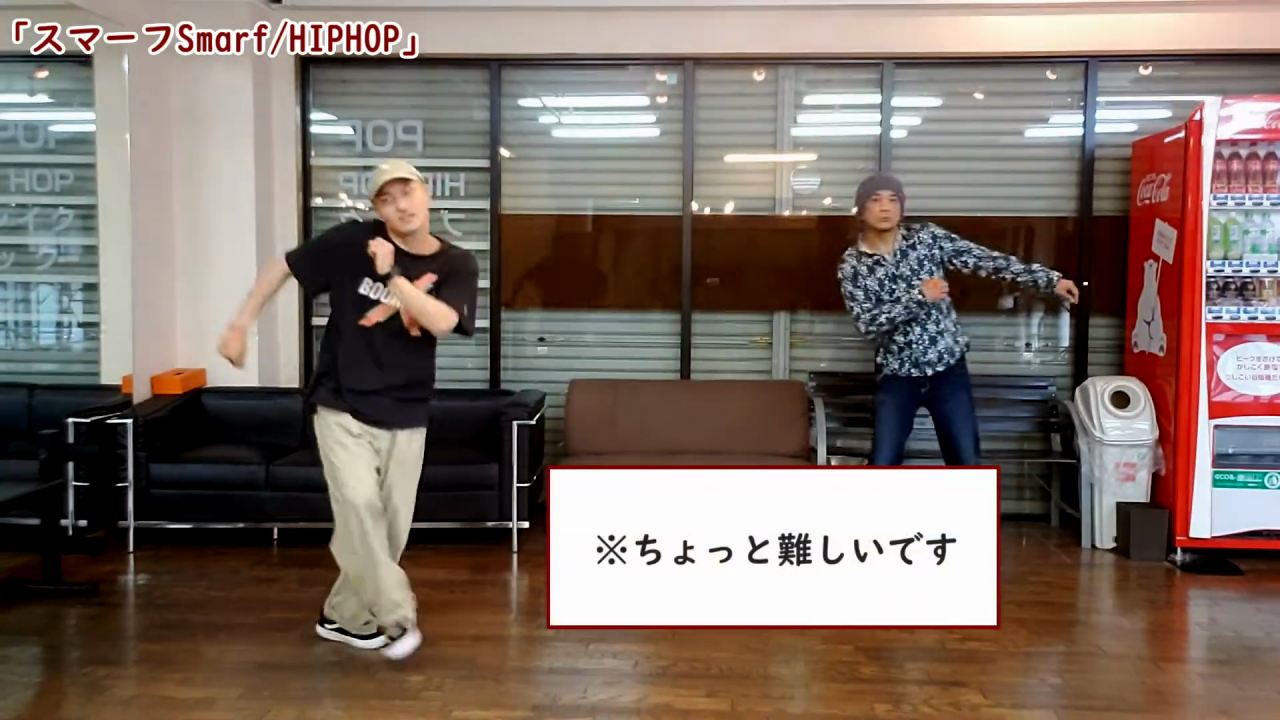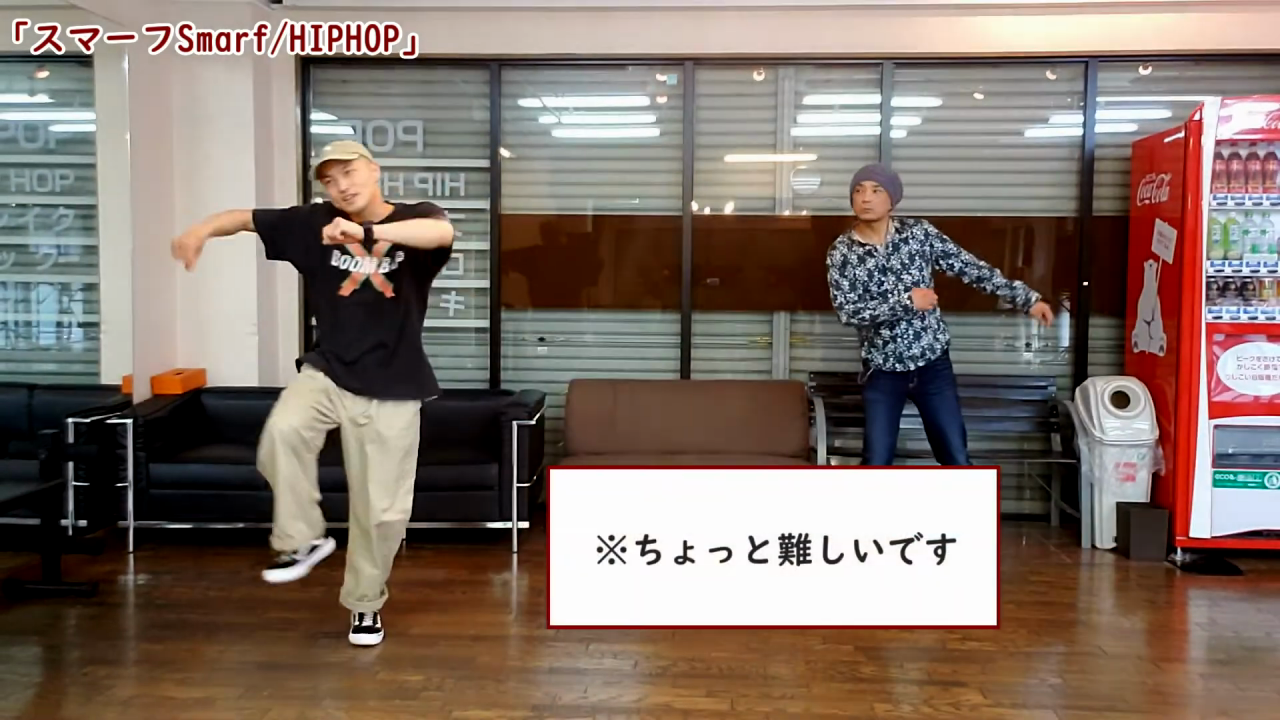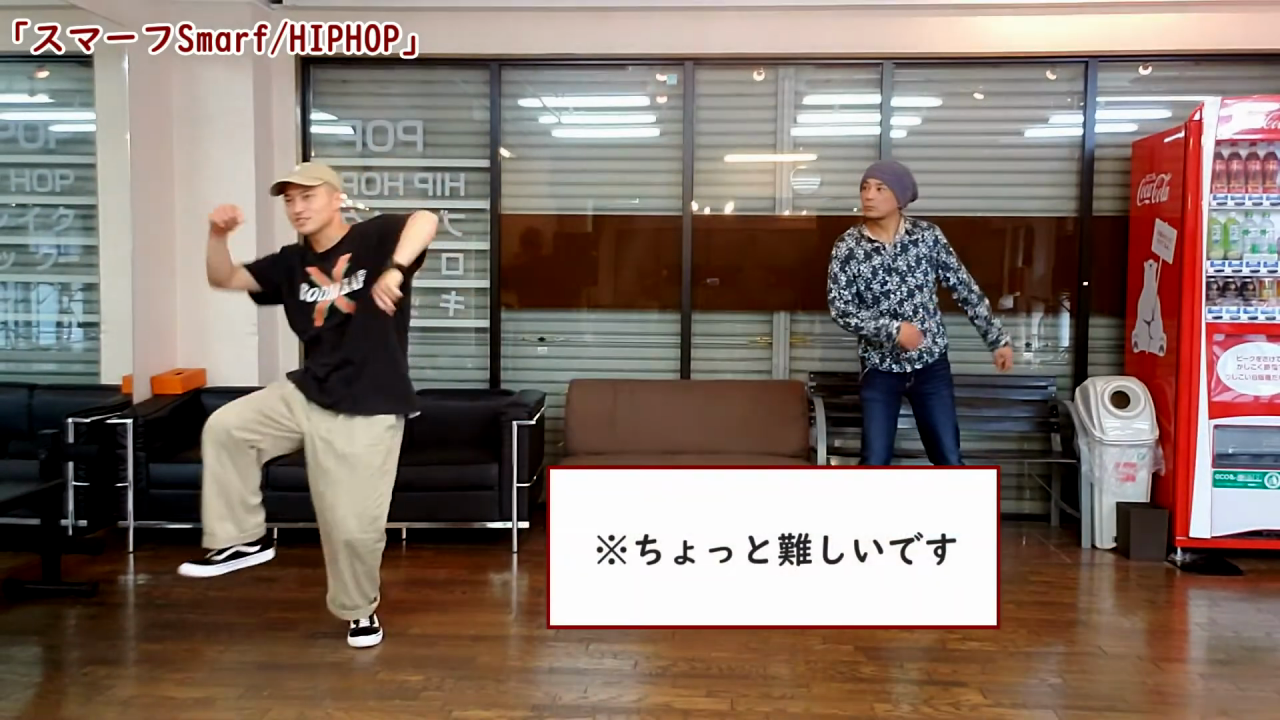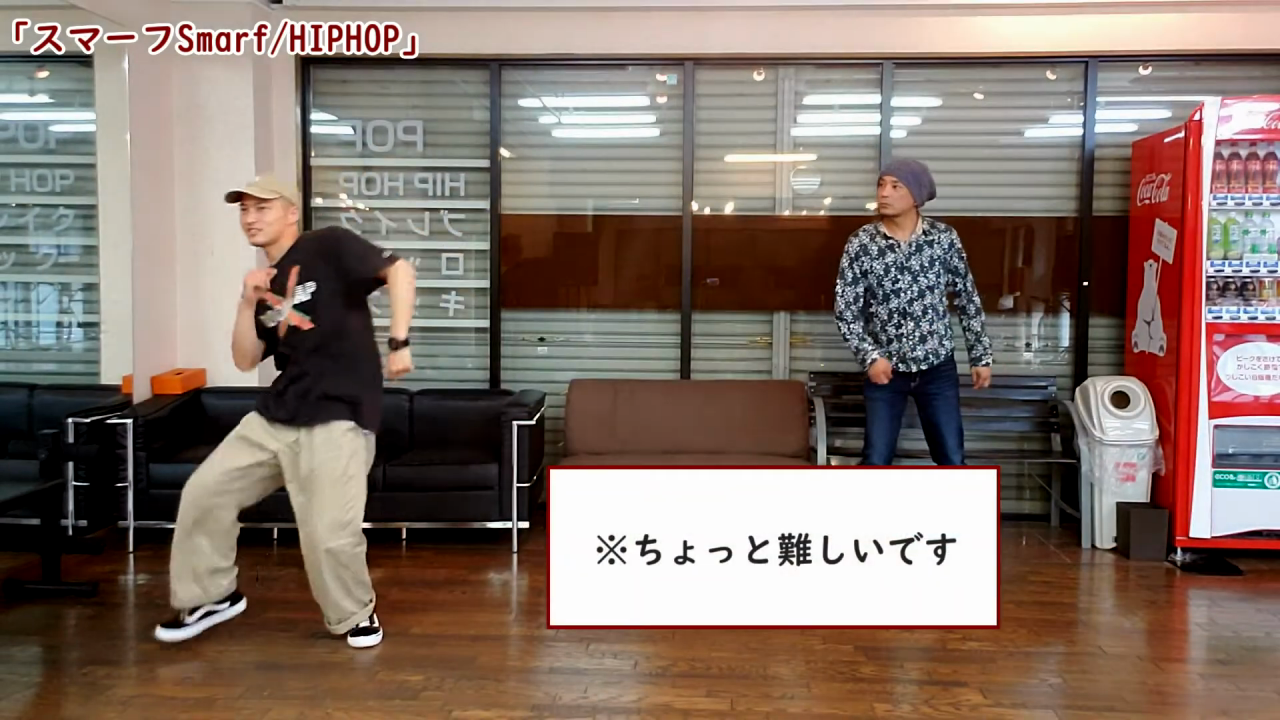
dt=0.2s
person 1, frame 1
left shoulder: (457, 265)
right shoulder: (352, 241)
left elbow: (442, 324)
right elbow: (283, 268)
left wrist: (395, 272)
right wrist: (241, 324)
left hip: (404, 414)
right hip: (342, 404)
left knee: (389, 523)
right knee: (359, 504)
left ankle: (344, 615)
right ankle: (396, 616)
person 1, frame 2
left shoulder: (409, 221)
right shoulder: (312, 224)
left elbow: (444, 231)
right elbow: (245, 220)
left wrist: (368, 229)
right wrist: (201, 231)
left hip: (391, 387)
right hip: (328, 371)
left knee: (382, 507)
right knee: (283, 438)
left ankle: (364, 605)
right ankle: (308, 537)
person 1, frame 3
left shoulder: (377, 234)
right shoulder: (291, 264)
left elbow: (423, 222)
right elbow: (223, 279)
left wrist: (393, 271)
right wrist: (218, 235)
left hip: (371, 405)
right hip: (308, 391)
left knee: (353, 522)
right knee: (224, 429)
left ankle: (358, 610)
right ankle: (244, 538)
person 1, frame 4
left shoulder: (328, 246)
right shoulder: (257, 291)
left elbow: (398, 271)
right elbow: (245, 359)
left wrist: (399, 343)
right wrist: (248, 304)
left hip: (335, 414)
right hip: (278, 412)
left knee: (329, 532)
right knee: (204, 494)
left ankle: (354, 615)
right ankle: (212, 598)
person 2, frame 1
left shoulder: (929, 237)
right shoulder: (852, 264)
left elbow: (988, 261)
right elbow: (867, 321)
left wrist: (1049, 279)
right wrist: (919, 296)
left hip: (948, 369)
right hip: (897, 376)
left knee: (966, 462)
right knee: (883, 465)
person 2, frame 2
left shoulder: (921, 233)
right shoulder: (841, 252)
left elbow: (974, 270)
right elbow: (849, 312)
left wrist: (1027, 298)
right wrist: (907, 301)
left hip: (933, 364)
right hip: (883, 370)
left knee: (956, 458)
right knee: (876, 463)
person 2, frame 3
left shoulder: (928, 236)
right shoulder: (848, 247)
left elbow: (965, 289)
right elbow: (840, 309)
left wrist: (997, 338)
right wrist: (892, 329)
left hip: (931, 365)
right hip: (881, 368)
left knee: (949, 459)
right knee: (874, 462)
person 2, frame 4
left shoulder: (945, 238)
right shoulder: (862, 243)
left elbow: (968, 299)
right elbow: (845, 309)
left wrist: (981, 357)
right wrist: (870, 355)
left hip: (938, 367)
right hip: (885, 368)
left knee: (952, 460)
right knee: (876, 461)
